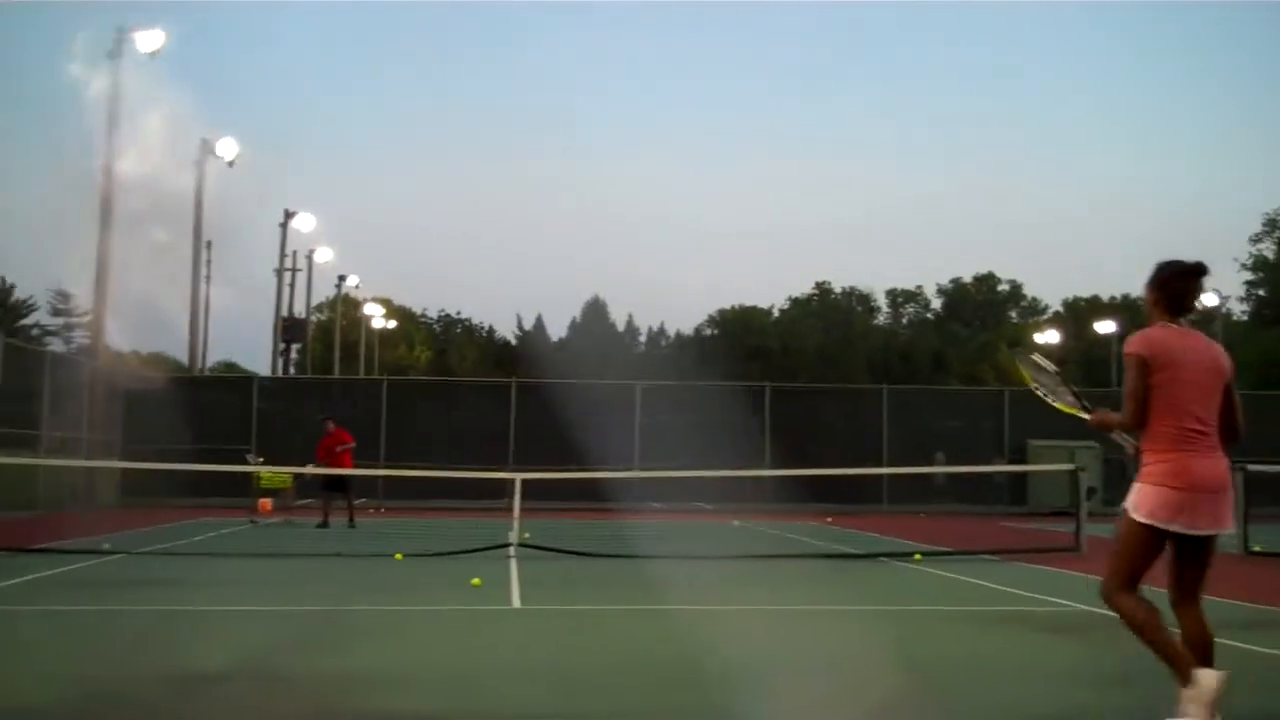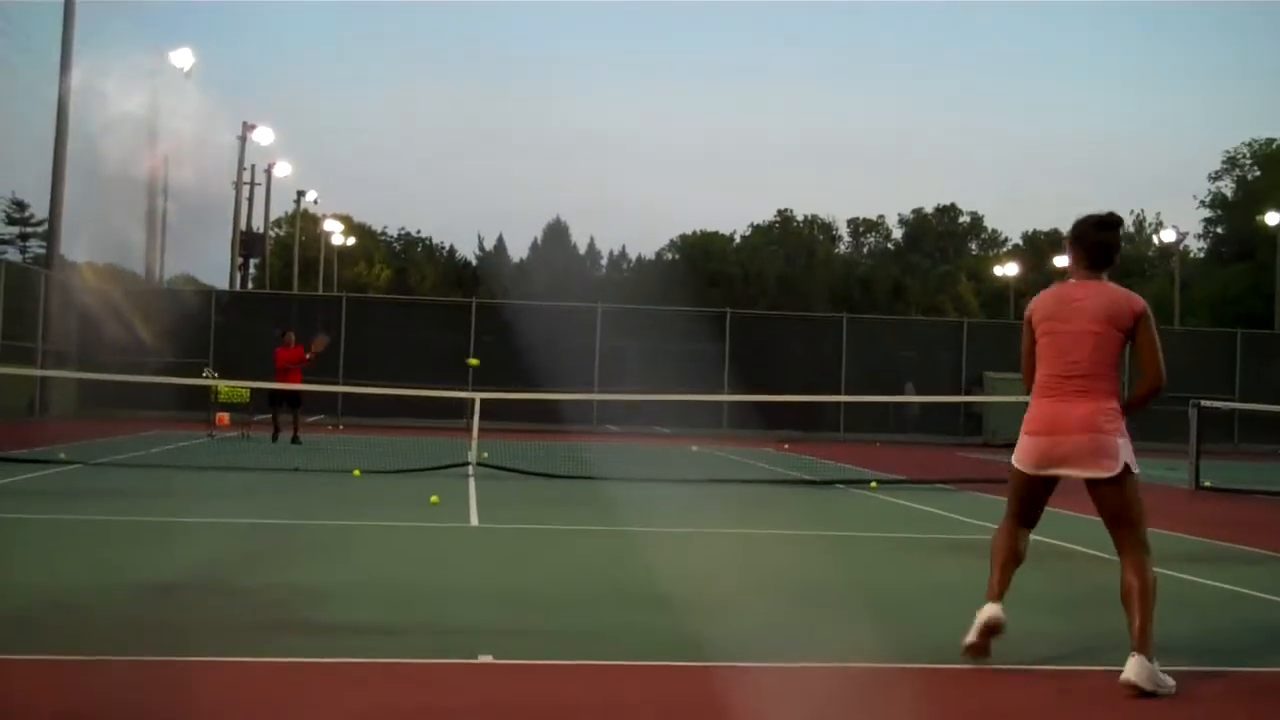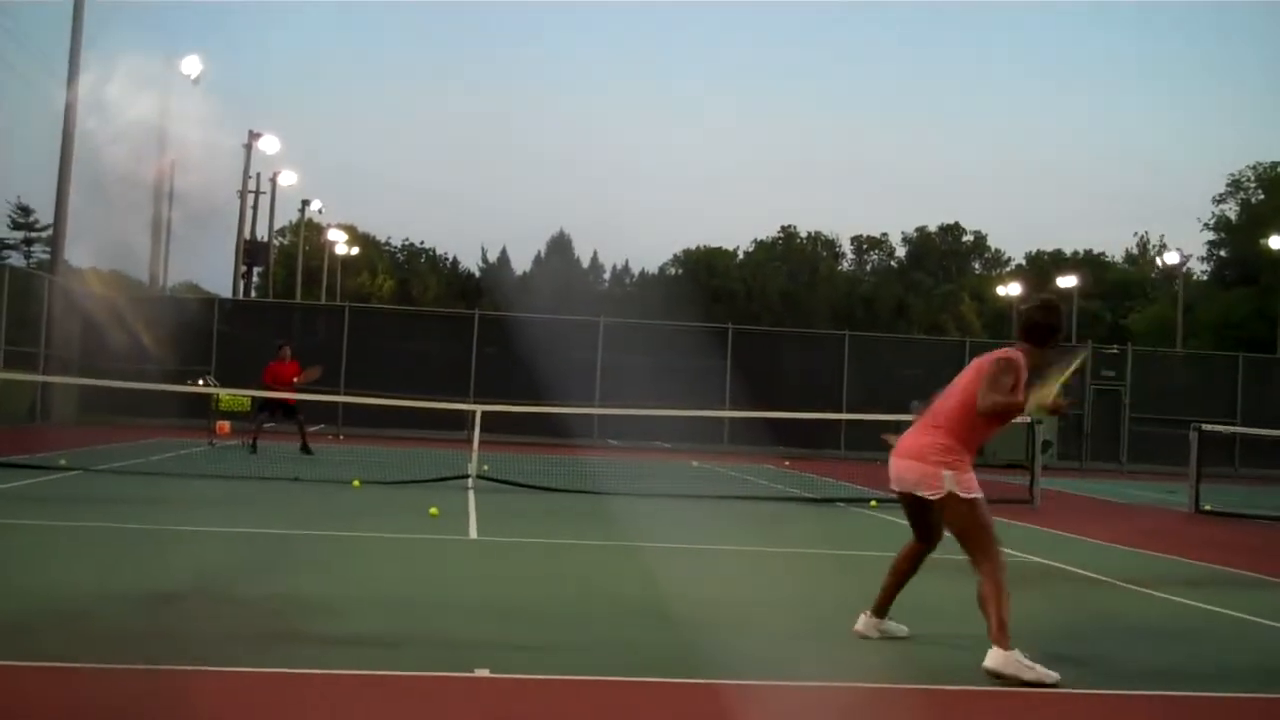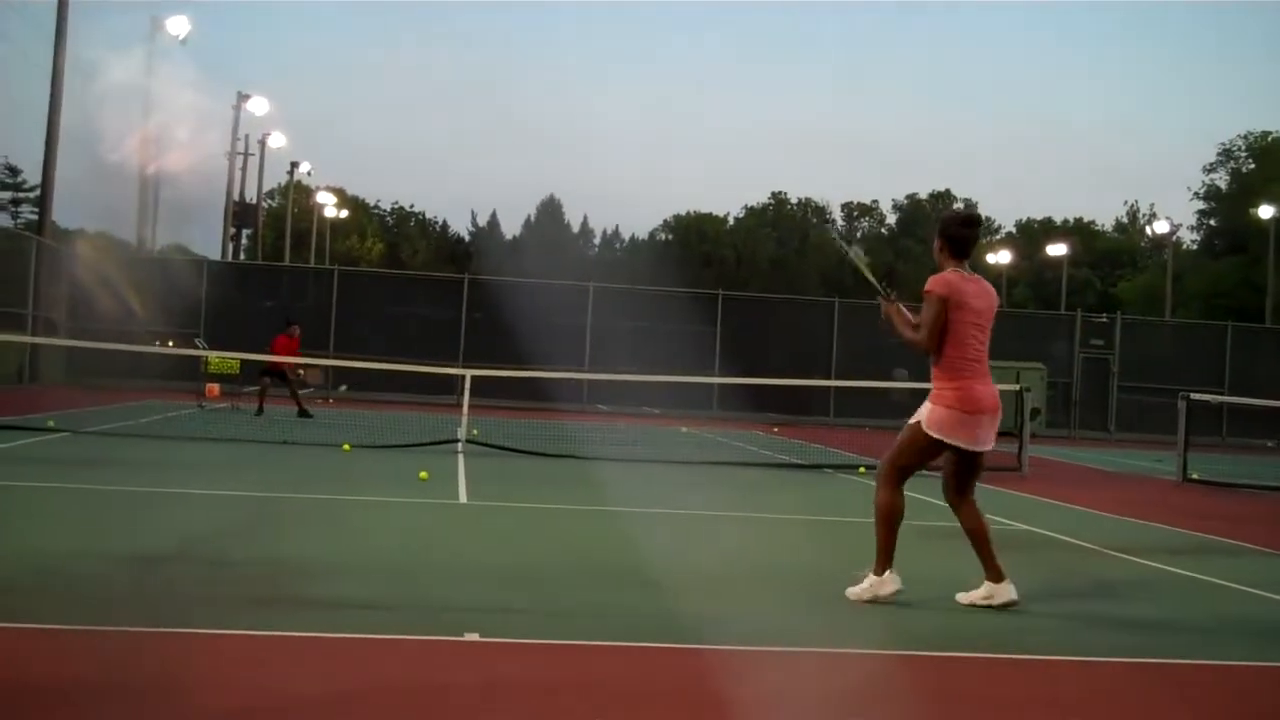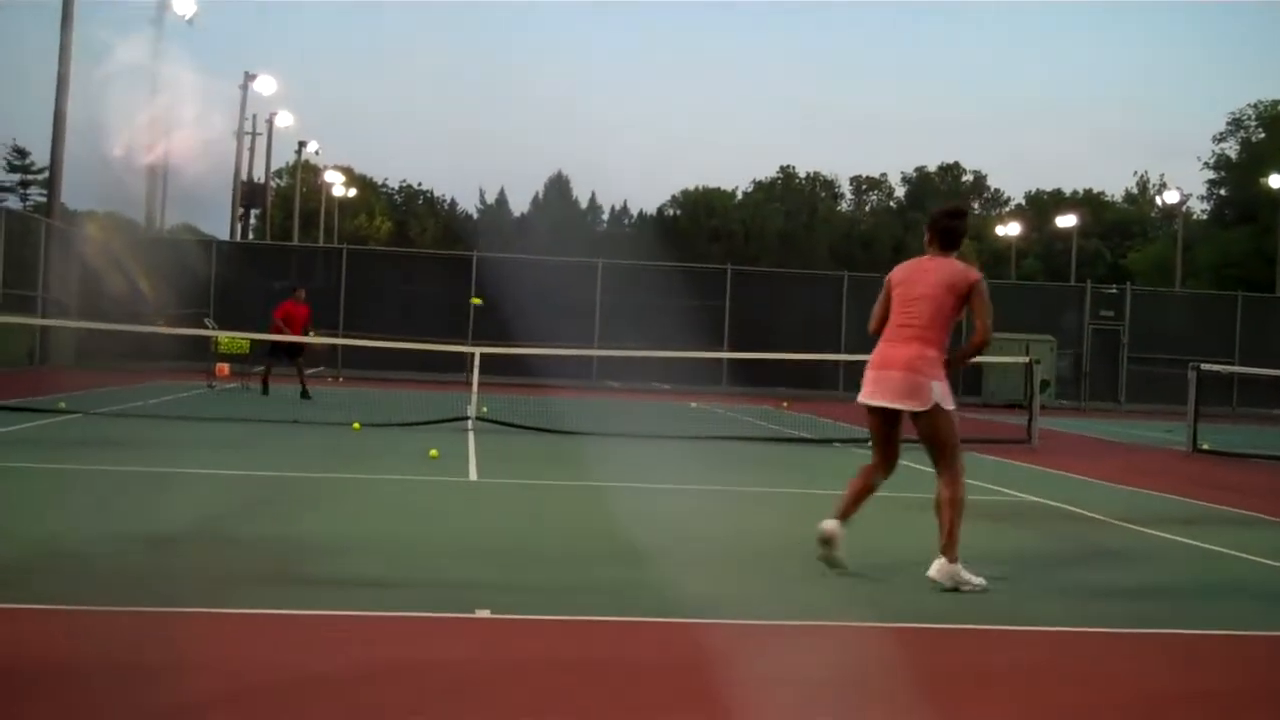
dt=0.7s
person 1, frame 1
left shoulder: (1142, 343)
right shoulder: (1216, 353)
left elbow: (1135, 419)
right elbow: (1233, 431)
left wrist: (1107, 420)
left hip: (1166, 484)
right hip: (1212, 483)
left knee: (1118, 589)
right knee: (1187, 601)
left ankle: (1195, 678)
person 1, frame 2
left shoulder: (1040, 303)
right shoulder: (1132, 305)
right elbow: (1154, 381)
left hip: (1042, 429)
right hip: (1100, 434)
left knee: (1013, 525)
right knee: (1134, 550)
left ankle: (992, 607)
right ankle: (1141, 657)
person 1, frame 3
left shoulder: (994, 358)
right shoulder: (1010, 363)
right elbow: (985, 405)
left wrist: (910, 432)
left hip: (907, 454)
right hip: (939, 463)
left knee: (926, 539)
right knee: (988, 561)
left ankle: (874, 618)
right ankle: (1002, 652)
person 1, frame 4
left shoulder: (941, 284)
right shoulder: (987, 291)
left elbow: (927, 344)
left wrist: (899, 322)
right wrist: (918, 323)
left hip: (950, 404)
right hip: (985, 405)
left knee: (889, 476)
right knee: (959, 495)
left ankle: (883, 574)
right ankle: (998, 583)
person 1, frame 5
left shoulder: (899, 272)
right shoulder: (970, 276)
left elbow: (875, 326)
right elbow: (982, 336)
right wrist: (954, 361)
left hip: (881, 369)
right hip: (923, 374)
left knee: (882, 463)
right knee: (949, 469)
left ankle: (835, 523)
right ankle: (948, 561)
